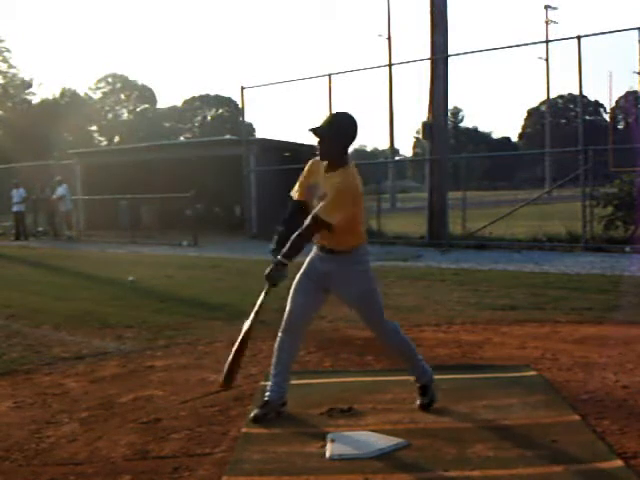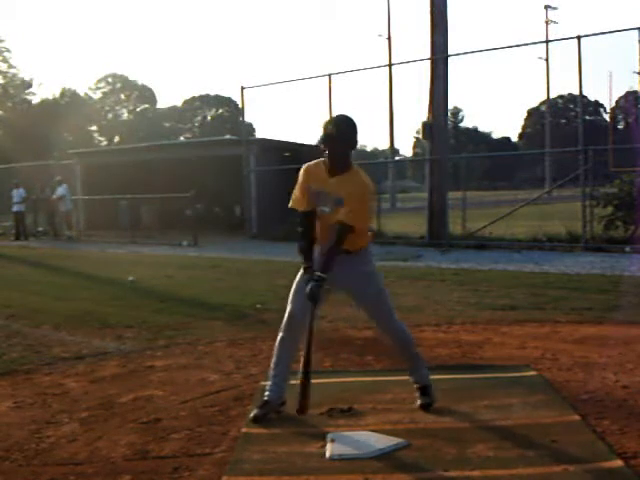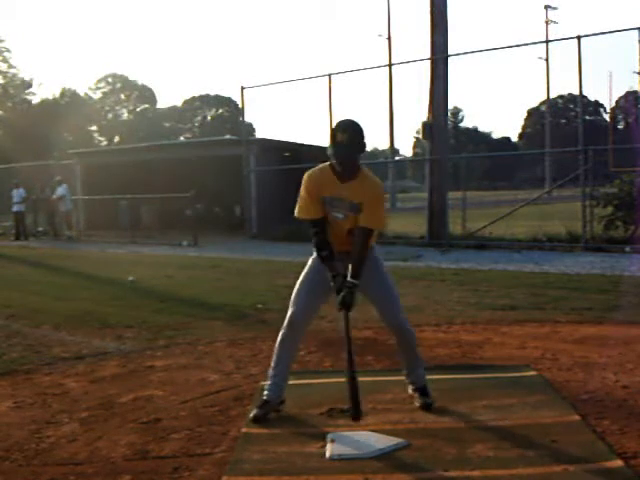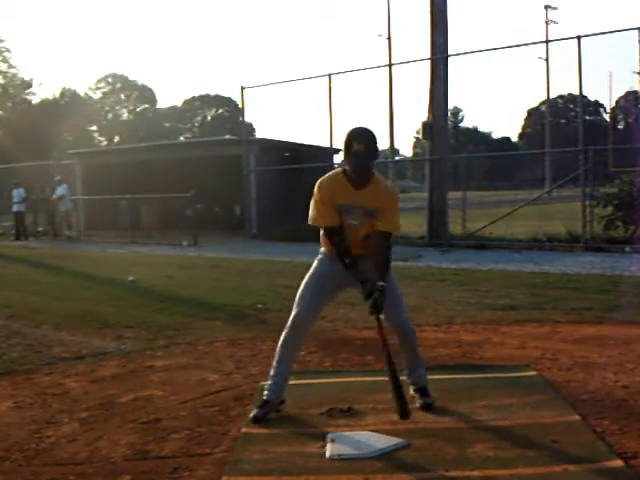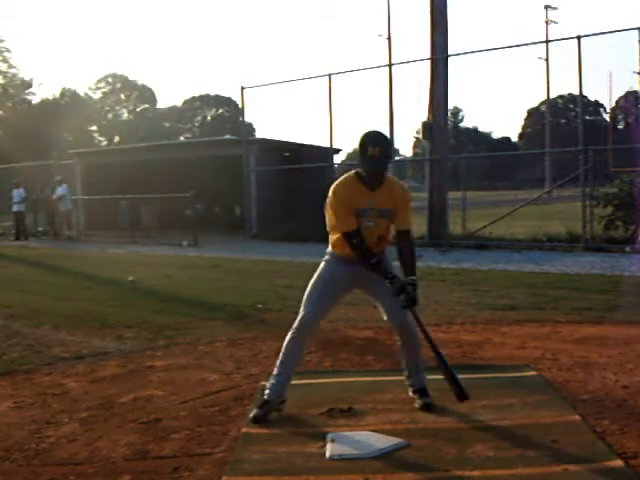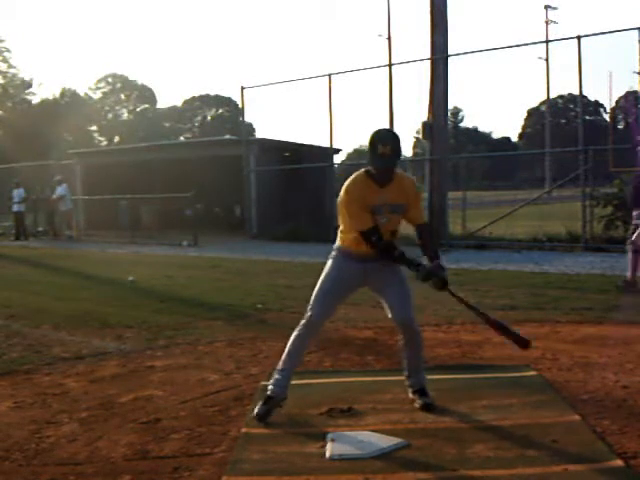
dt=0.1s
person 1, frame 1
left shoulder: (348, 184)
right shoulder: (313, 167)
left elbow: (312, 226)
right elbow: (297, 208)
left wrist: (281, 261)
right wrist: (278, 242)
left hip: (350, 260)
right hip: (319, 255)
left knee: (381, 327)
right knee: (291, 322)
left ankle: (424, 378)
right ankle: (275, 396)
person 1, frame 2
left shoulder: (362, 186)
right shoulder: (309, 171)
left elbow: (340, 235)
right elbow: (304, 223)
left wrist: (322, 277)
right wrist: (308, 266)
left hip: (354, 260)
right hip: (318, 256)
left knee: (389, 323)
right knee: (291, 322)
left ankle: (422, 380)
right ankle: (274, 396)
person 1, frame 3
left shoulder: (373, 187)
right shoulder: (314, 179)
left elbow: (364, 238)
right elbow: (317, 231)
left wrist: (353, 282)
right wrist: (333, 274)
left hip: (364, 258)
right hip: (326, 258)
left knee: (398, 323)
right knee: (294, 322)
left ankle: (417, 383)
right ankle: (273, 394)
person 1, frame 4
left shoulder: (386, 192)
right shoulder: (326, 186)
left elbow: (382, 242)
right elbow: (334, 238)
left wrist: (381, 284)
right wrist: (361, 282)
left hip: (370, 261)
right hip: (332, 260)
left knee: (401, 324)
right knee: (297, 323)
left ankle: (418, 384)
right ankle: (273, 395)
person 1, frame 5
left shoulder: (398, 192)
right shoulder: (341, 191)
left elbow: (404, 239)
right elbow: (355, 243)
left wrist: (411, 280)
right wrist: (390, 278)
left hip: (378, 261)
right hip: (339, 263)
left knee: (405, 323)
right knee: (304, 324)
left ankle: (417, 385)
right ankle: (274, 395)
person 1, frame 6
left shoulder: (408, 186)
right shoulder: (352, 189)
left elbow: (422, 228)
right elbow: (372, 240)
left wrist: (435, 263)
right wrist: (415, 265)
left hip: (385, 261)
right hip: (347, 259)
left knee: (408, 323)
right knee: (311, 321)
left ankle: (417, 386)
right ankle: (276, 391)
